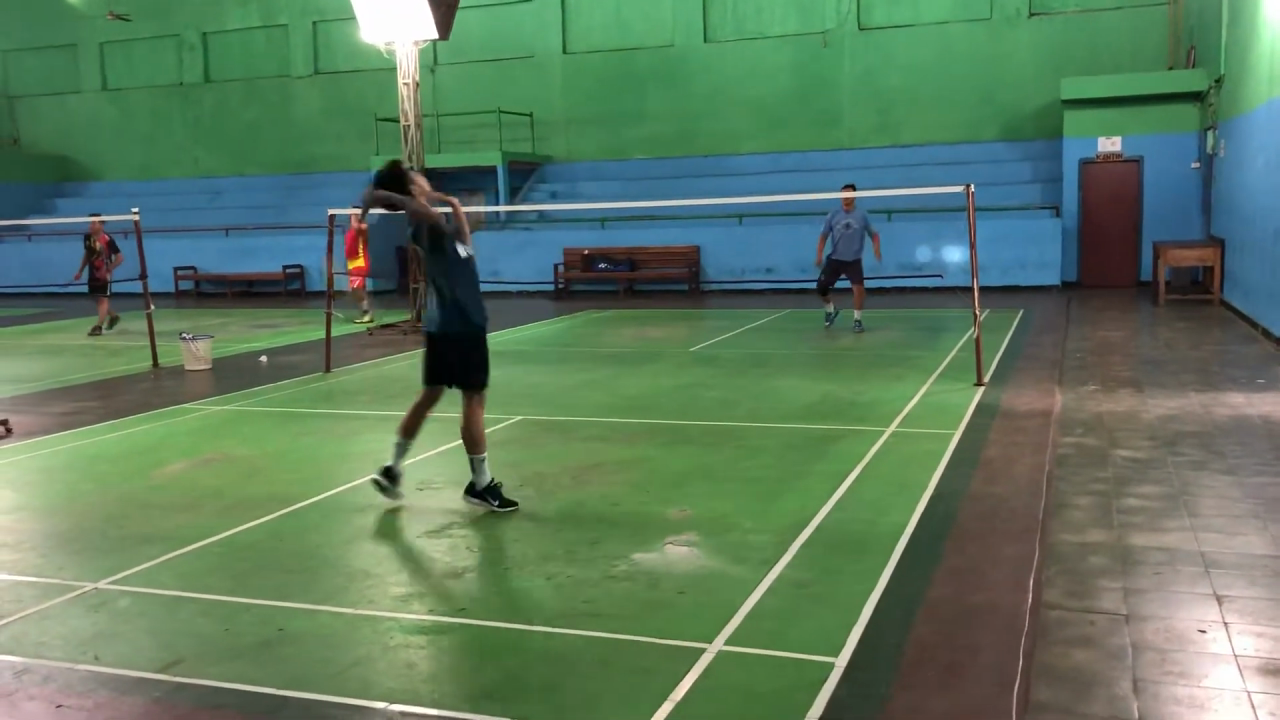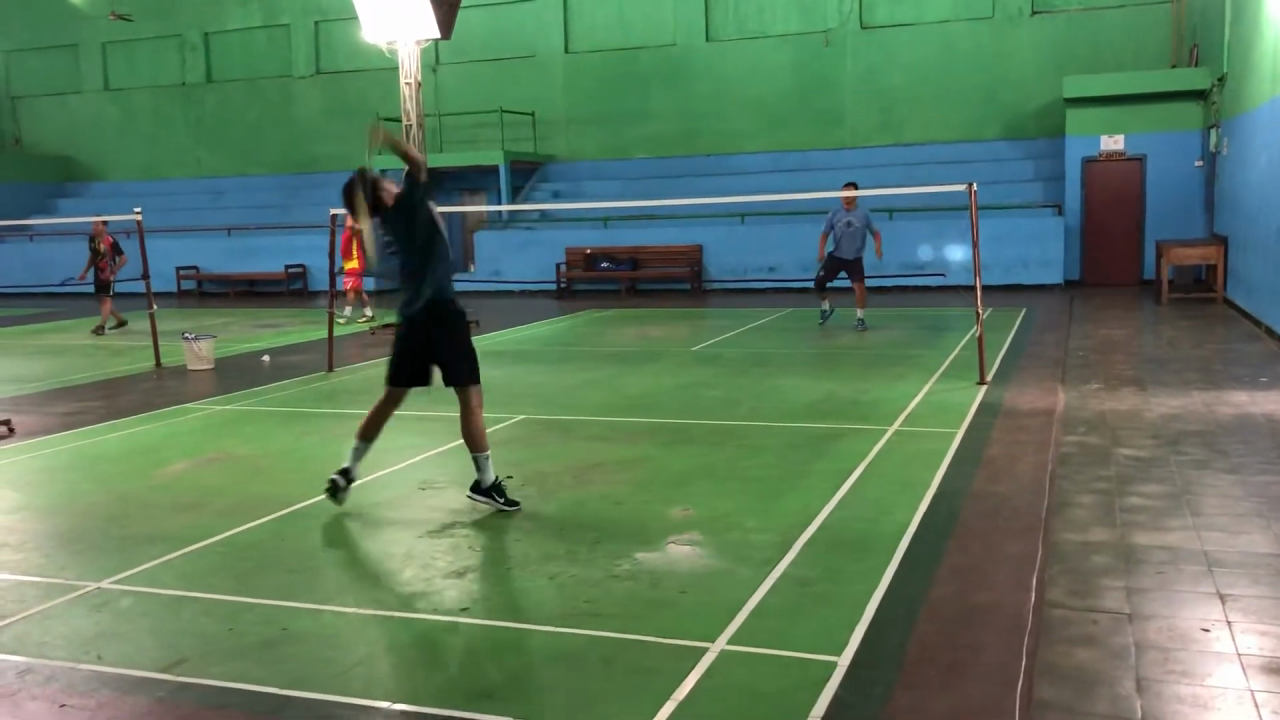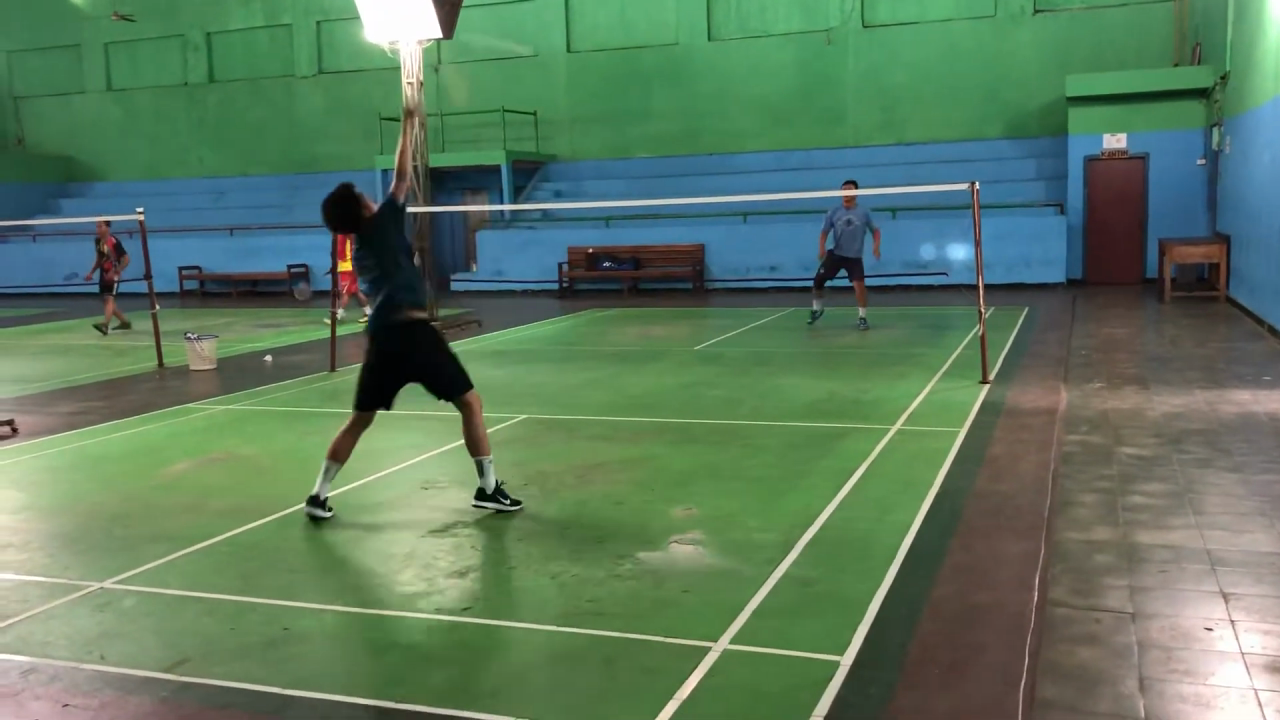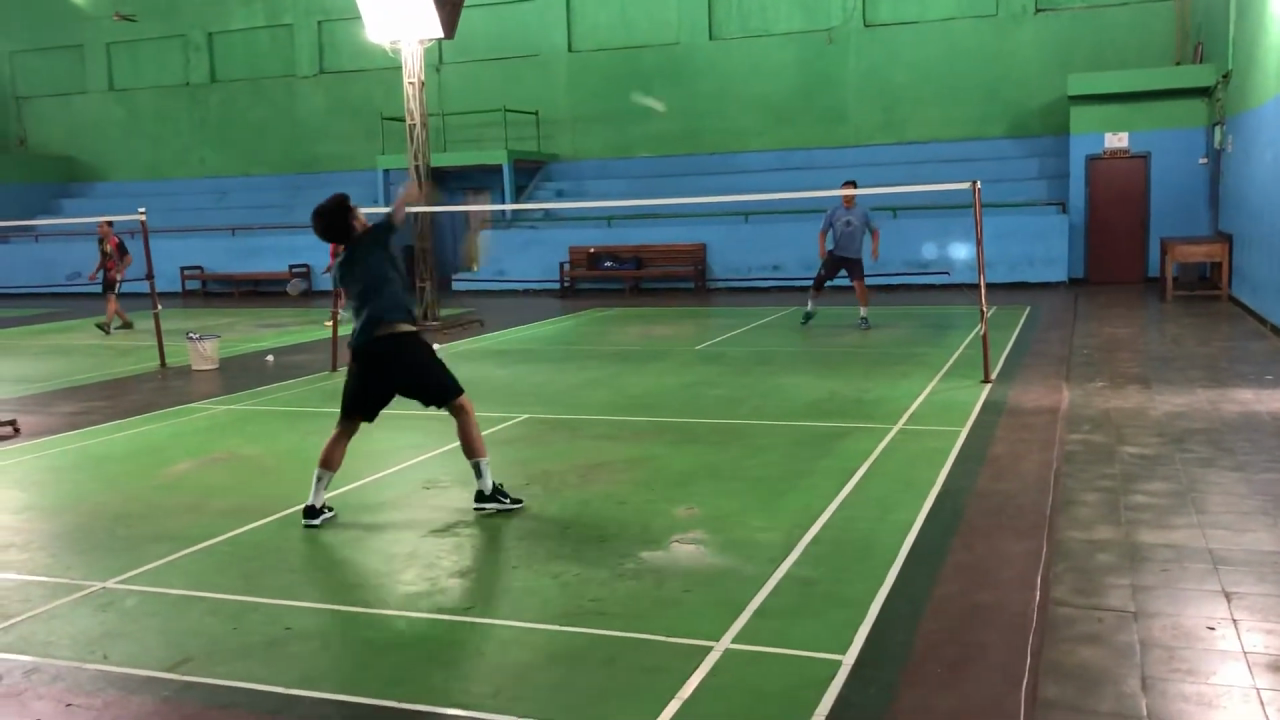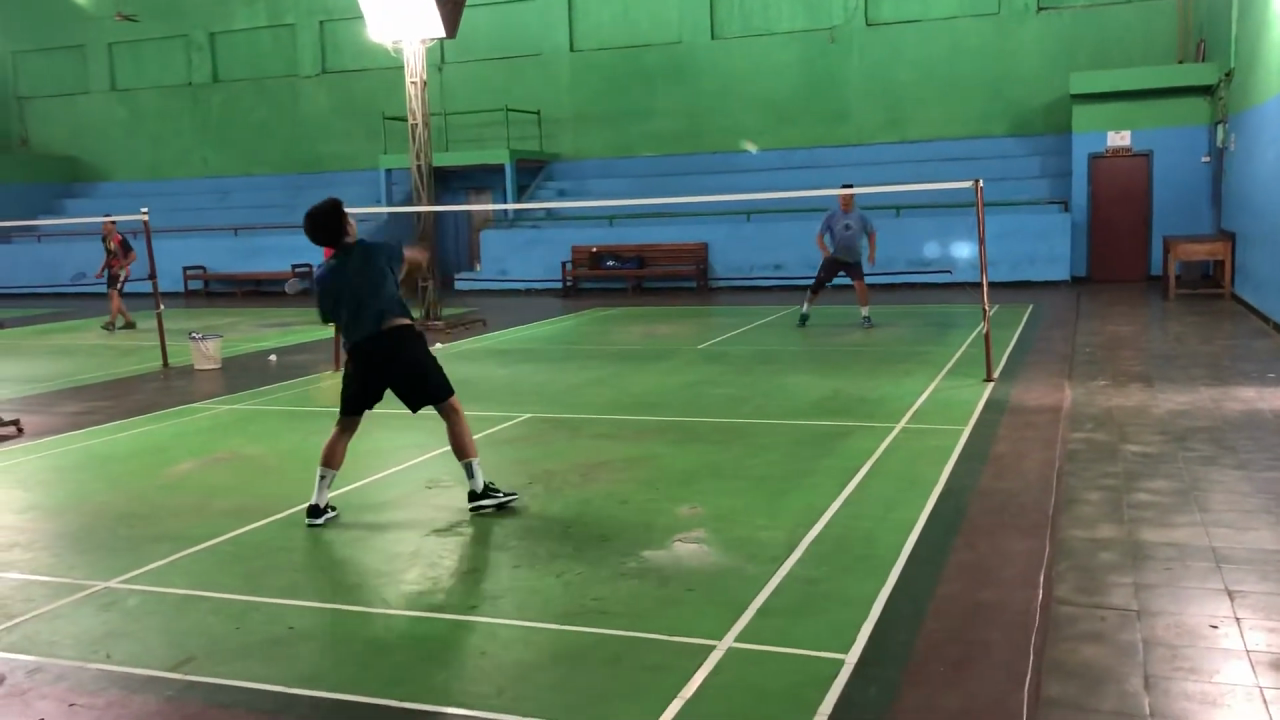
dt=0.1s
person 1, frame 1
left shoulder: (435, 219)
right shoulder: (426, 218)
left elbow: (462, 235)
right elbow: (429, 214)
left wrist: (453, 204)
left hip: (441, 323)
right hip: (464, 322)
left knee: (430, 395)
right knee: (474, 401)
left ankle: (392, 468)
right ankle: (481, 483)
person 1, frame 2
left shoulder: (397, 223)
right shoulder: (406, 205)
right elbow: (417, 163)
right wrist: (390, 140)
left hip: (412, 316)
right hip: (440, 311)
left knee: (390, 398)
right knee: (470, 397)
left ankle: (346, 473)
right ankle: (486, 482)
person 1, frame 3
left shoulder: (360, 250)
right shoulder: (384, 224)
right elbow: (402, 175)
right wrist: (407, 125)
left hip: (382, 337)
right hip: (416, 329)
left knee: (359, 421)
right knee: (470, 405)
left ankle: (319, 495)
right ankle: (488, 488)
person 1, frame 4
left shoulder: (341, 268)
right shoulder: (374, 240)
right elbow: (401, 206)
right wrist: (411, 191)
left hip: (366, 352)
right hip: (403, 343)
left knee: (345, 429)
right knee: (462, 408)
left ankle: (315, 505)
right ankle: (487, 490)
person 1, frame 5
left shoulder: (323, 277)
right shoulder: (372, 250)
right elbow: (416, 257)
right wrist: (405, 265)
left hip: (362, 349)
right hip: (401, 338)
left knee: (345, 426)
right knee: (451, 409)
left ankle: (317, 504)
right ankle: (479, 488)
